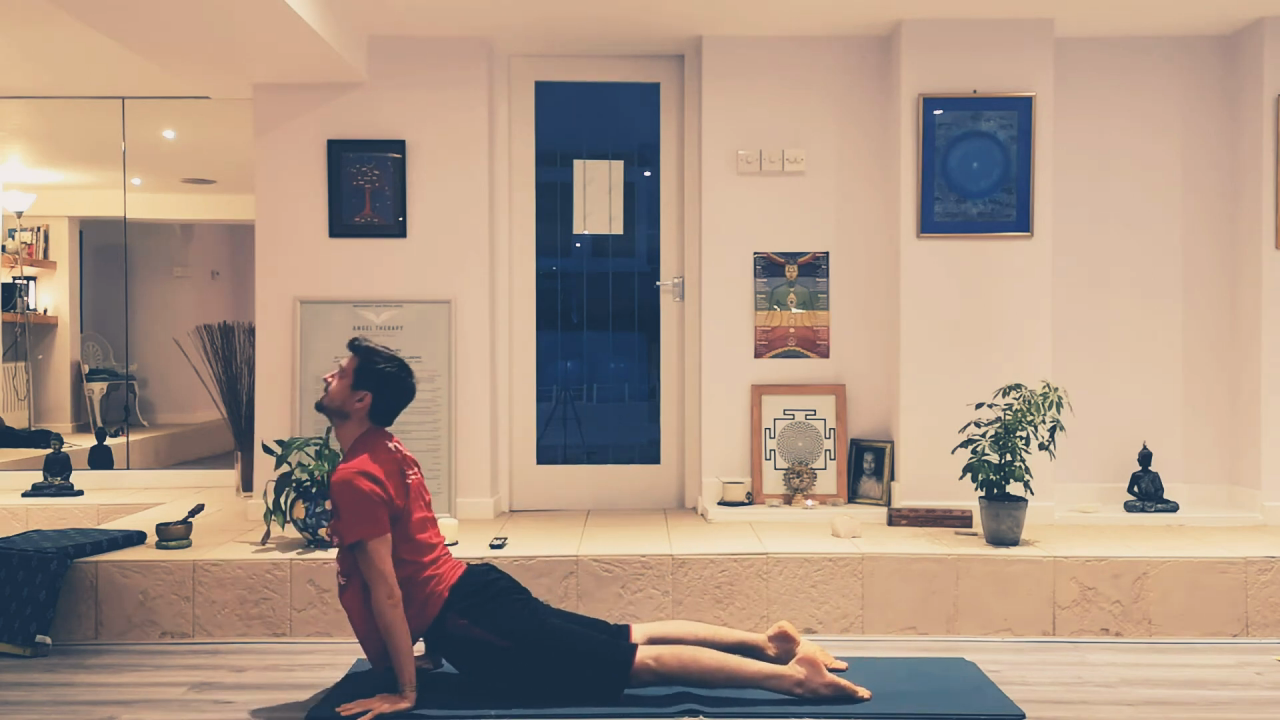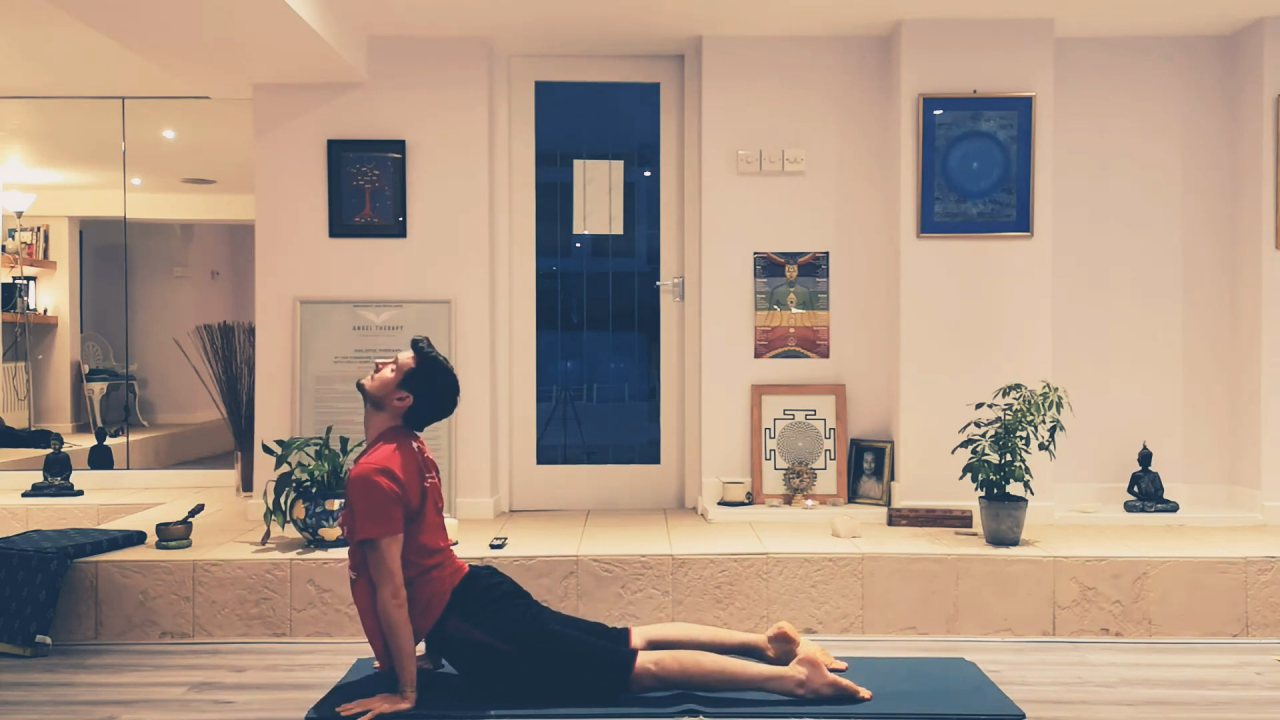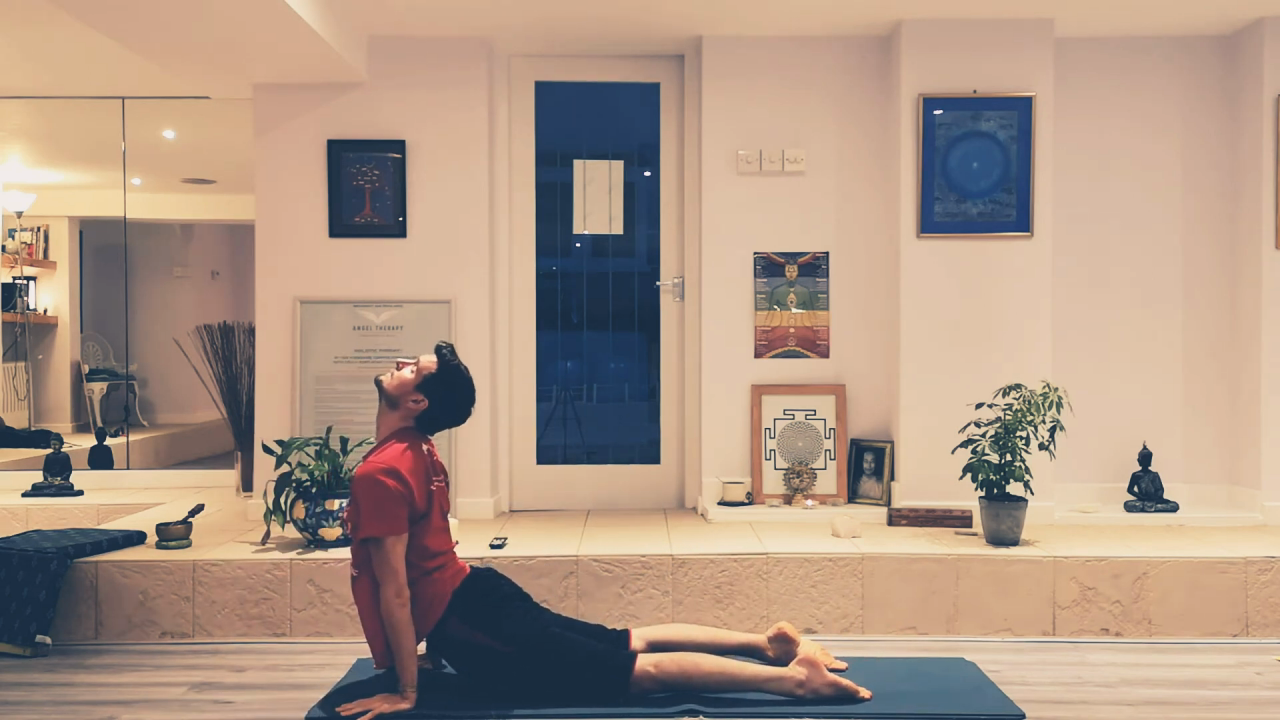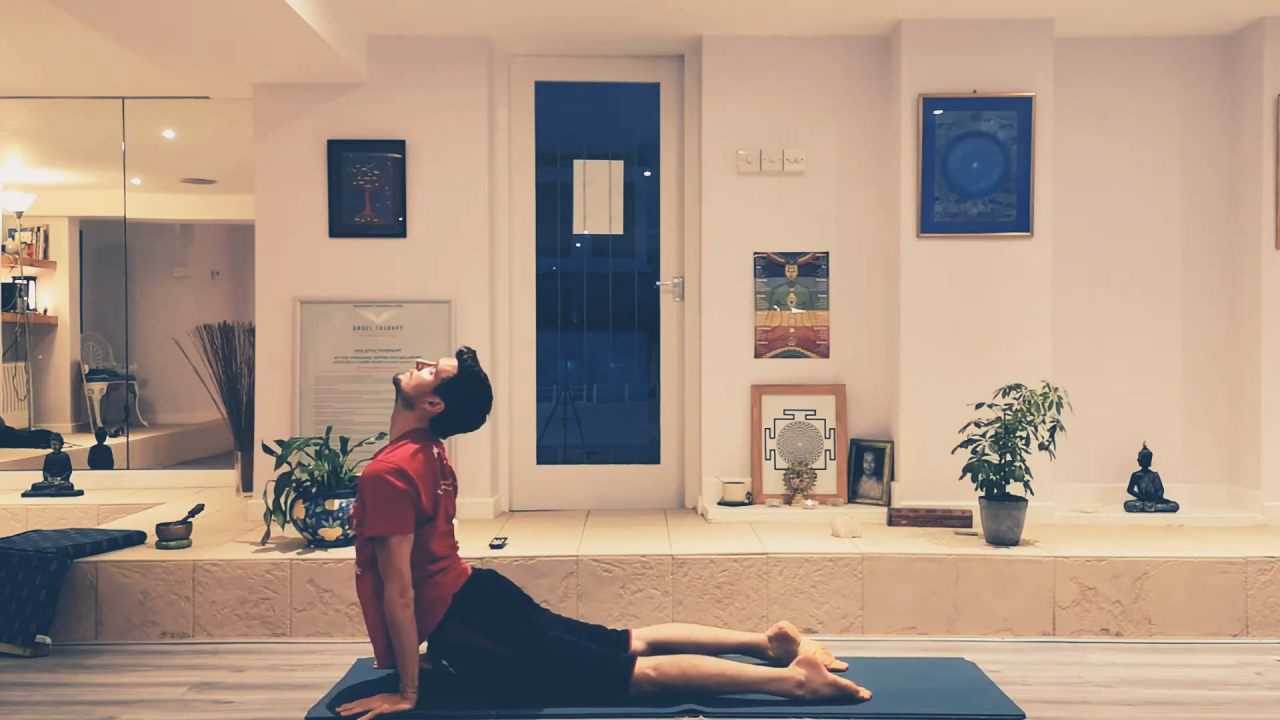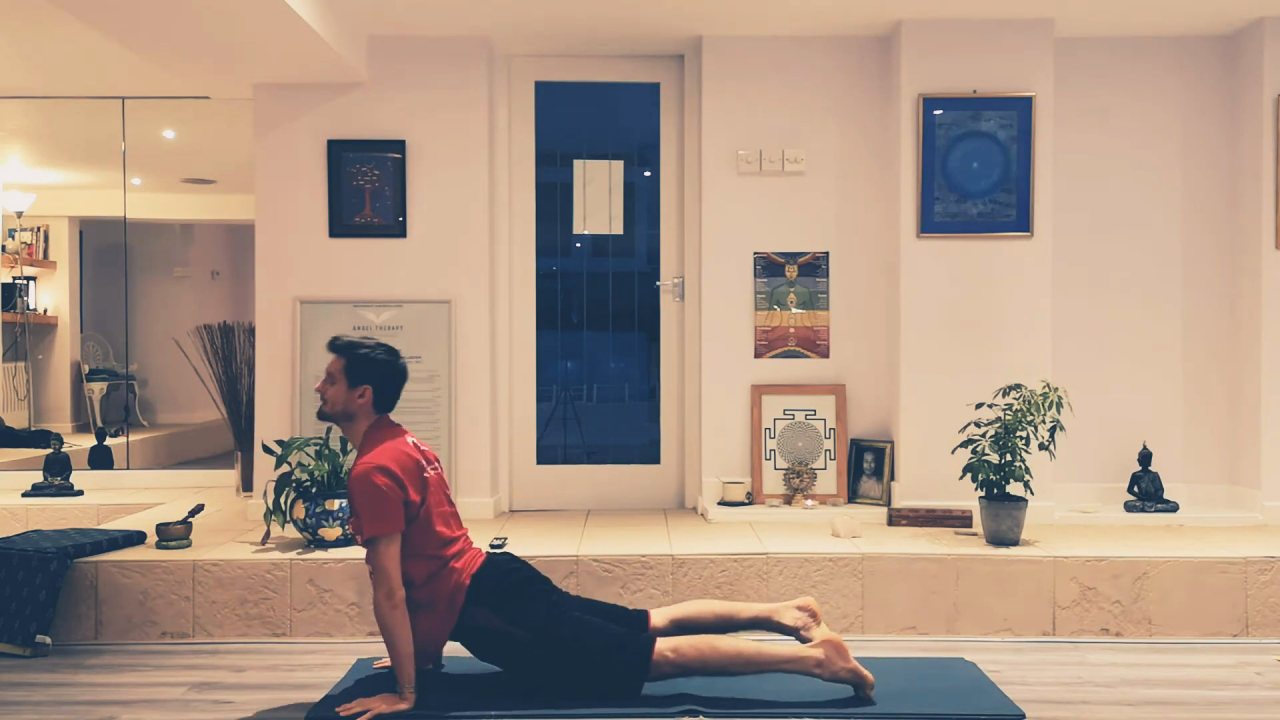
dt=0.5s
person 1, frame 1
left shoulder: (353, 478)
right shoulder: (389, 453)
left elbow: (384, 591)
right wrist: (431, 646)
left hip: (467, 617)
right hip: (475, 590)
left knee: (636, 664)
right knee: (631, 639)
right ankle: (765, 643)
person 1, frame 2
left shoulder: (372, 473)
right shoulder: (408, 451)
left elbow: (390, 590)
right wrist: (433, 647)
left hip: (464, 622)
right hip: (472, 595)
left knee: (638, 668)
right knee: (632, 640)
left ankle: (794, 677)
right ankle: (765, 643)
person 1, frame 3
left shoulder: (379, 473)
right shoulder: (418, 453)
left elbow: (394, 590)
right wrist: (435, 648)
left hip: (466, 622)
right hip: (474, 598)
left knee: (638, 671)
right knee: (632, 642)
right ankle: (765, 643)
person 1, frame 4
left shoulder: (388, 473)
right shoulder: (428, 455)
left elbow: (399, 589)
right wrist: (434, 647)
left hip: (465, 625)
right hip: (476, 600)
left knee: (638, 674)
right knee: (634, 642)
right ankle: (766, 641)
person 1, frame 5
left shoulder: (371, 471)
right shoulder: (403, 444)
left elbow: (390, 592)
right wrist: (429, 648)
left hip: (488, 607)
right hip: (495, 582)
left knee: (653, 654)
right knee: (654, 622)
left ankle: (812, 656)
right ankle: (782, 613)
